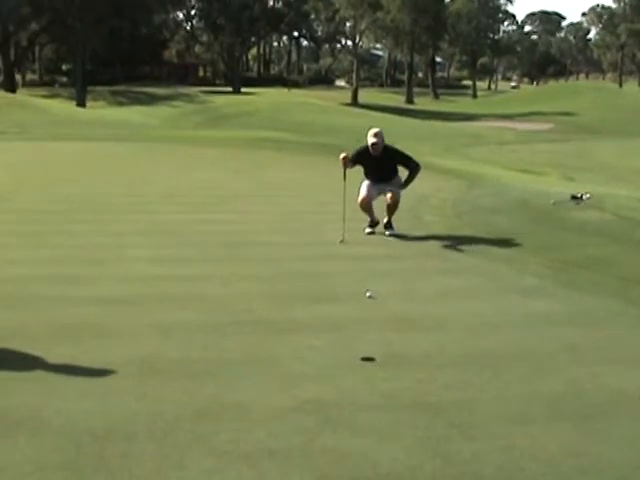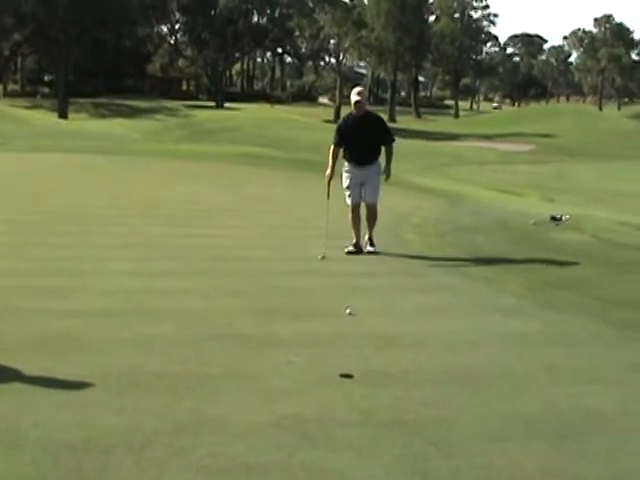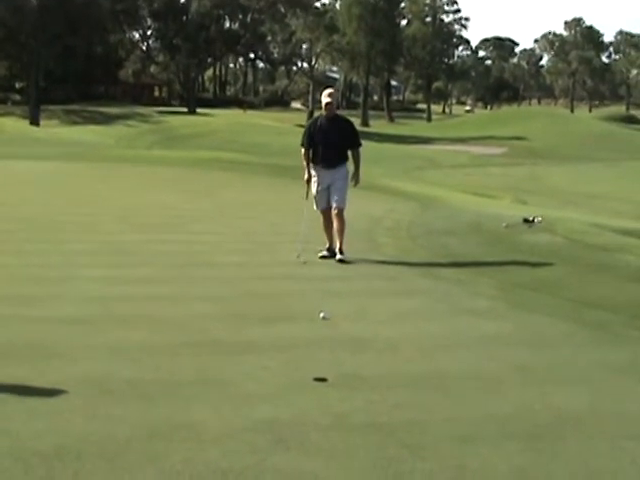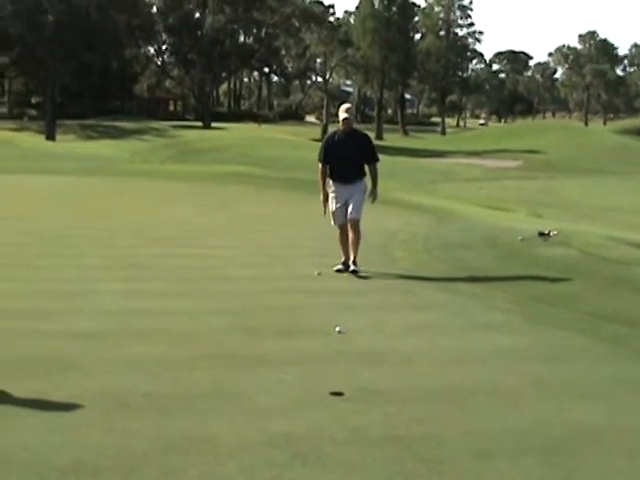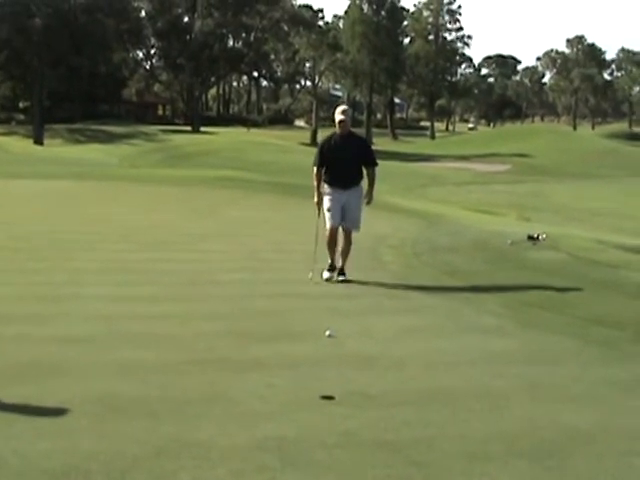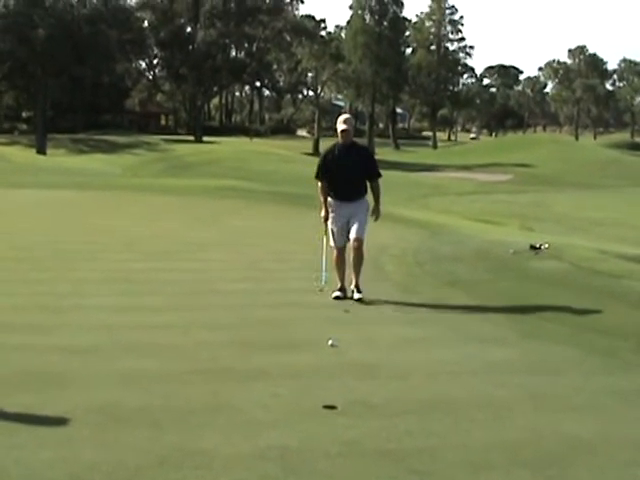
dt=0.7s
person 1, frame 1
left shoulder: (393, 153)
right shoulder: (363, 152)
left elbow: (416, 167)
right elbow: (348, 164)
left wrist: (405, 184)
right wrist: (344, 160)
left hip: (391, 182)
right hip: (372, 182)
left knee: (393, 197)
right knee: (363, 201)
left ankle: (388, 221)
right ankle: (373, 220)
person 1, frame 2
left shoulder: (377, 121)
right shoulder: (345, 122)
left elbow: (388, 144)
right elbow: (336, 147)
left wrist: (388, 166)
right wrist: (331, 168)
left hip: (372, 167)
right hip: (351, 168)
left knee: (371, 206)
right knee: (354, 207)
left ankle: (369, 238)
right ankle: (357, 243)
person 1, frame 3
left shoulder: (346, 124)
right shoulder: (313, 124)
left elbow: (355, 149)
right elbow: (305, 149)
left wrist: (357, 171)
right wrist: (307, 170)
left hip: (339, 171)
right hip: (319, 172)
left knee: (337, 210)
right knee: (325, 211)
left ankle: (340, 249)
right ankle: (330, 246)
person 1, frame 4
left shoulder: (363, 139)
right shoulder: (330, 139)
left elbow: (372, 164)
right elbow: (323, 166)
left wrist: (374, 186)
right wrist: (323, 190)
left hip: (357, 186)
right hip: (336, 187)
left knee: (354, 222)
right knee: (341, 226)
left ankle: (354, 261)
right ankle: (345, 260)
person 1, frame 5
left shoulder: (361, 142)
right shoulder: (326, 142)
left elbow: (370, 167)
right elbow: (318, 168)
left wrist: (370, 189)
right wrist: (317, 192)
left hip: (354, 192)
right hip: (331, 191)
left knee: (347, 232)
right knee: (332, 229)
left ankle: (342, 269)
right ankle: (331, 264)
person 1, frame 6
left shoulder: (364, 153)
right shoulder: (328, 154)
left elbow: (374, 181)
right elbow: (322, 182)
left wrist: (377, 204)
right wrist: (324, 207)
left hip: (359, 205)
right hip: (336, 205)
left knee: (357, 243)
right knee: (339, 248)
left ankle: (356, 285)
right ankle: (341, 286)
